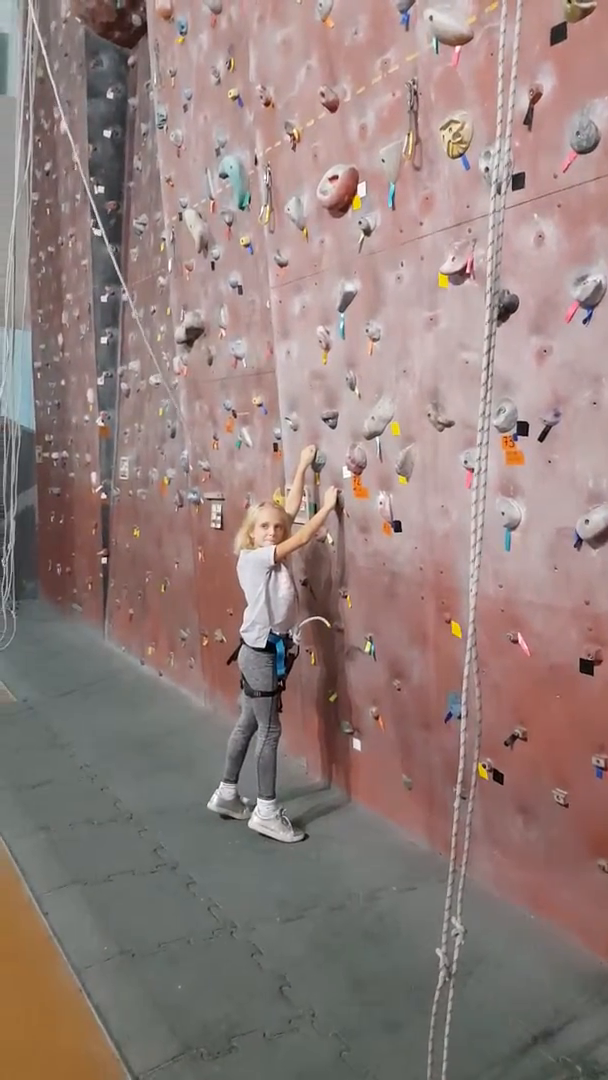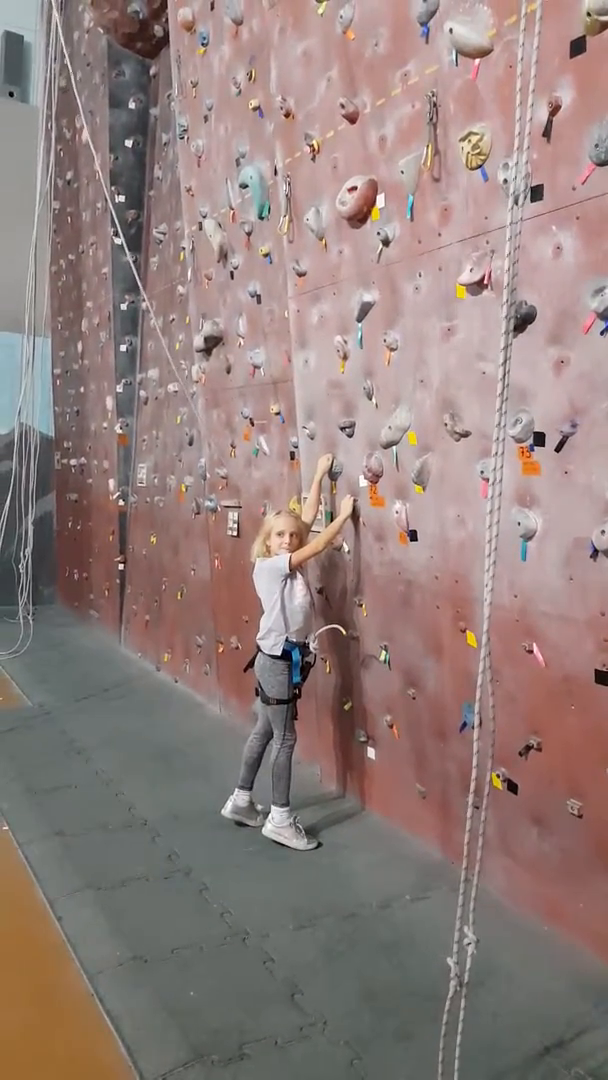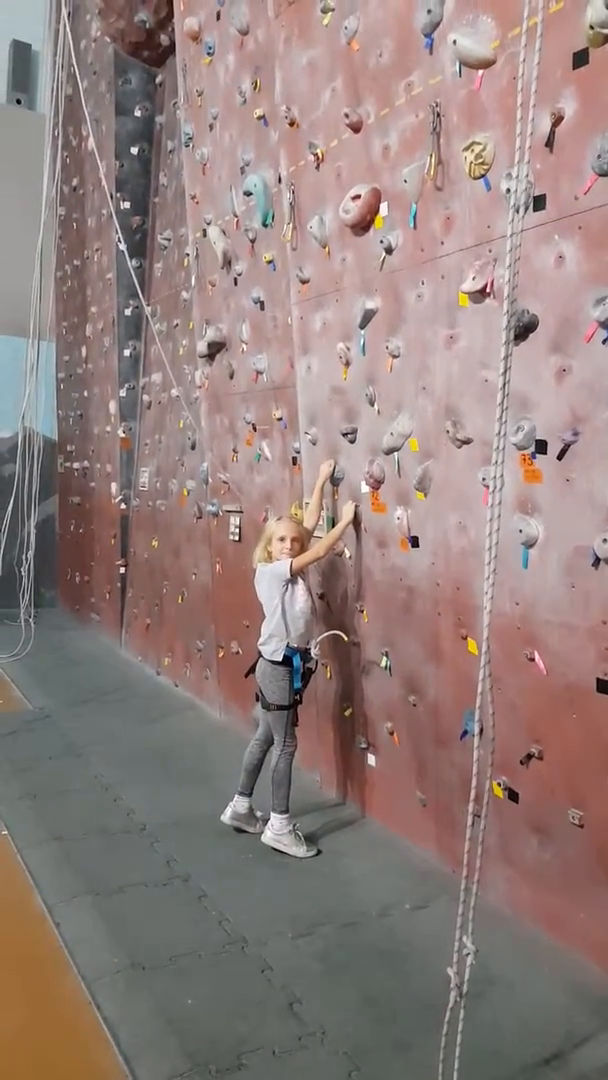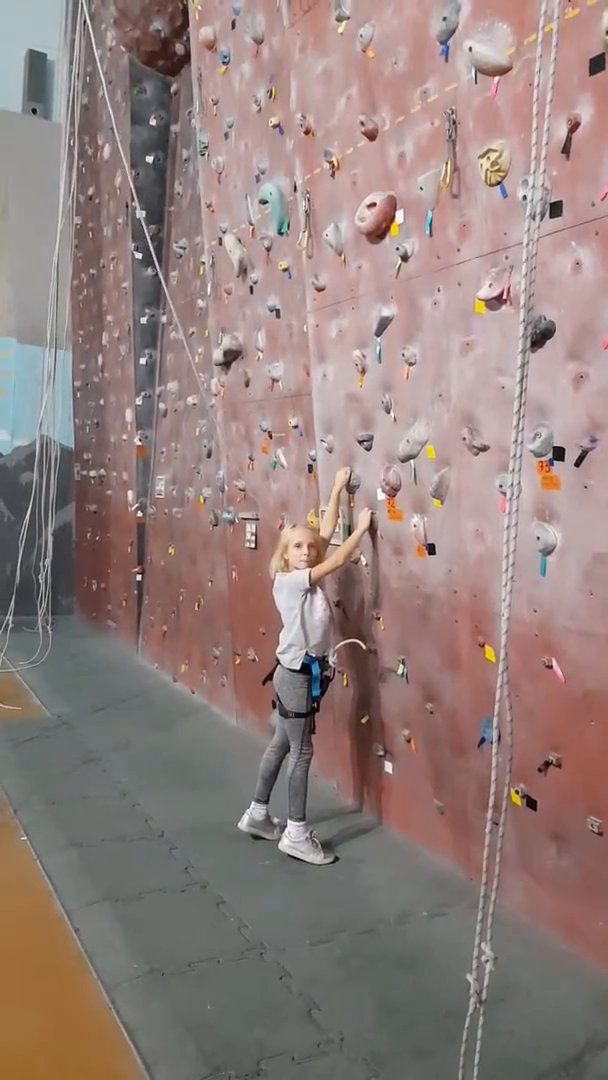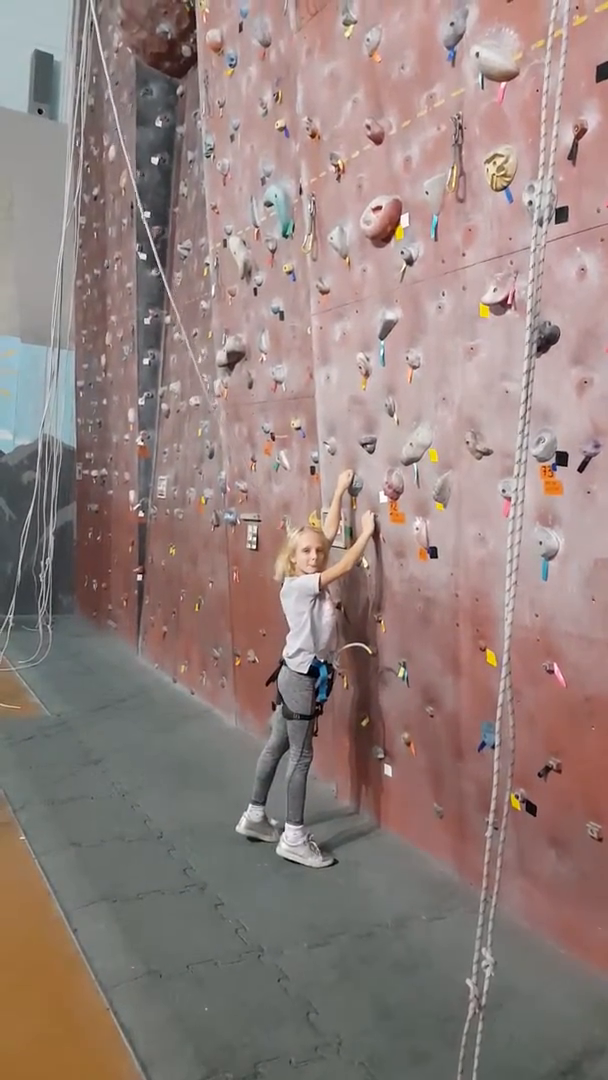
dt=0.5s
person 1, frame 1
left shoulder: (274, 555)
right shoulder: (252, 558)
left elbow: (290, 511)
right elbow: (302, 538)
left wrist: (302, 468)
right wrist: (327, 506)
left hip: (271, 649)
right hip: (259, 651)
left knee: (248, 724)
right knee: (269, 731)
left ankle: (226, 794)
right ankle: (266, 812)
person 1, frame 2
left shoulder: (291, 562)
right shoulder: (267, 567)
left elbow: (308, 519)
right elbow: (319, 546)
left wrist: (320, 476)
right wrist: (344, 515)
left hip: (288, 657)
right hip: (276, 659)
left knee: (265, 731)
right knee: (285, 738)
left ankle: (240, 801)
right ankle: (279, 819)
person 1, frame 3
left shoulder: (293, 568)
right shoulder: (268, 572)
left elbow: (309, 525)
right elbow: (319, 551)
left wrist: (322, 481)
right wrist: (346, 520)
left hip: (290, 662)
right hip: (277, 664)
left knee: (265, 738)
right knee: (285, 745)
left ankle: (240, 807)
right ankle: (279, 826)
person 1, frame 4
left shoulder: (310, 577)
right shoulder: (288, 581)
left elbow: (326, 532)
right elbow: (338, 560)
left wrist: (338, 489)
right wrist: (362, 527)
left hip: (306, 671)
right hip: (295, 673)
left knee: (281, 745)
right knee: (302, 753)
left ankle: (257, 815)
right ankle: (296, 834)
person 1, frame 5
left shoulder: (312, 580)
right shoulder: (297, 586)
left elbow: (328, 534)
right elbow: (345, 567)
left wrist: (340, 492)
right wrist: (367, 532)
left hip: (303, 675)
right hip: (301, 676)
left knee: (277, 746)
right knee: (301, 756)
left ankle: (254, 817)
right ankle: (294, 838)
